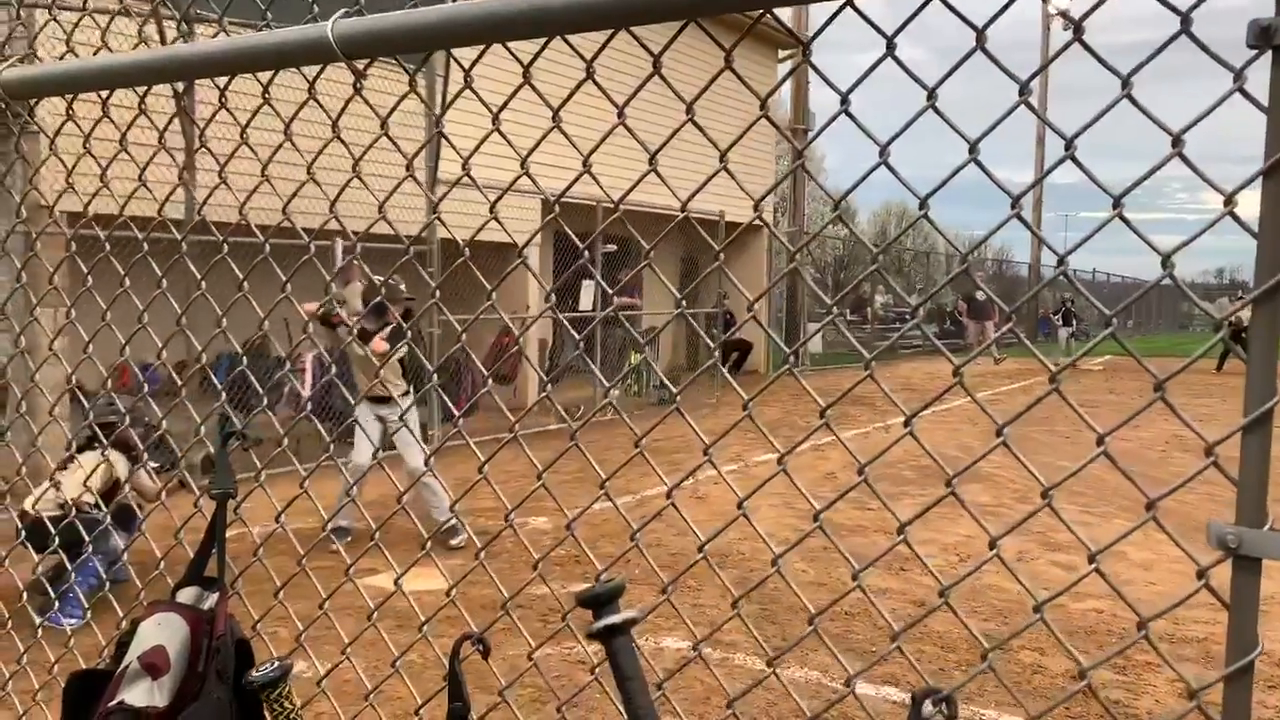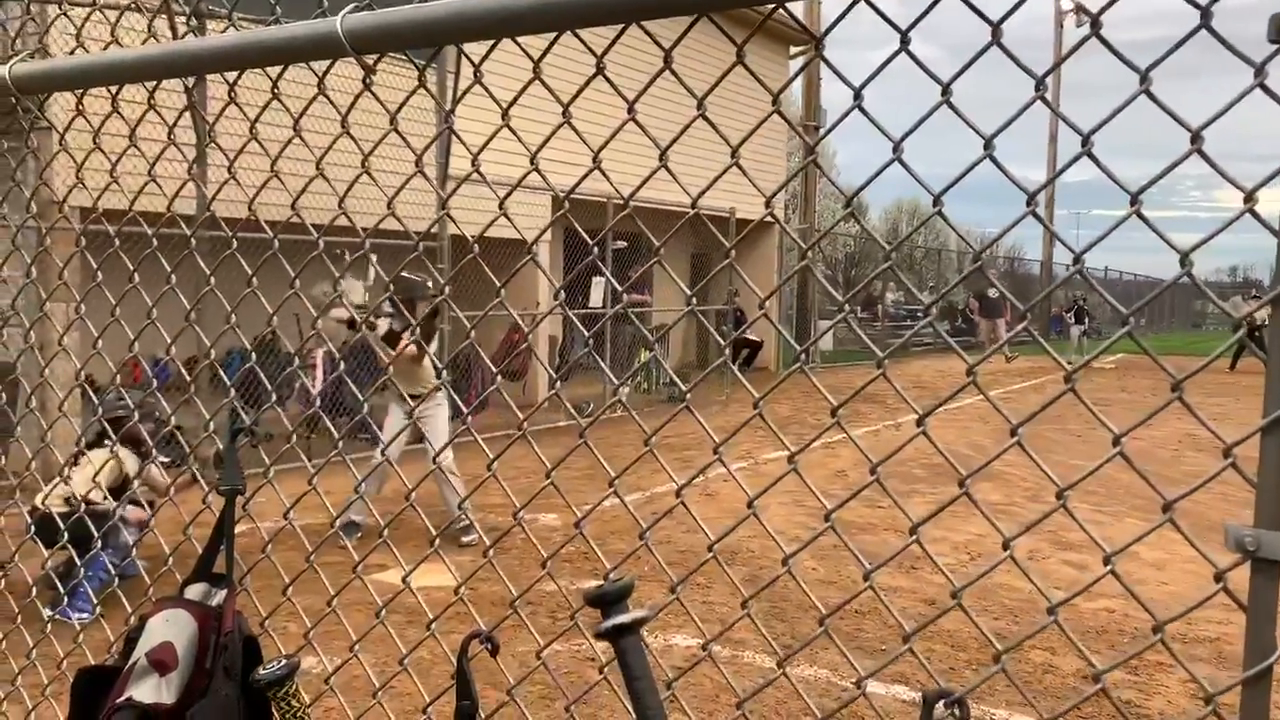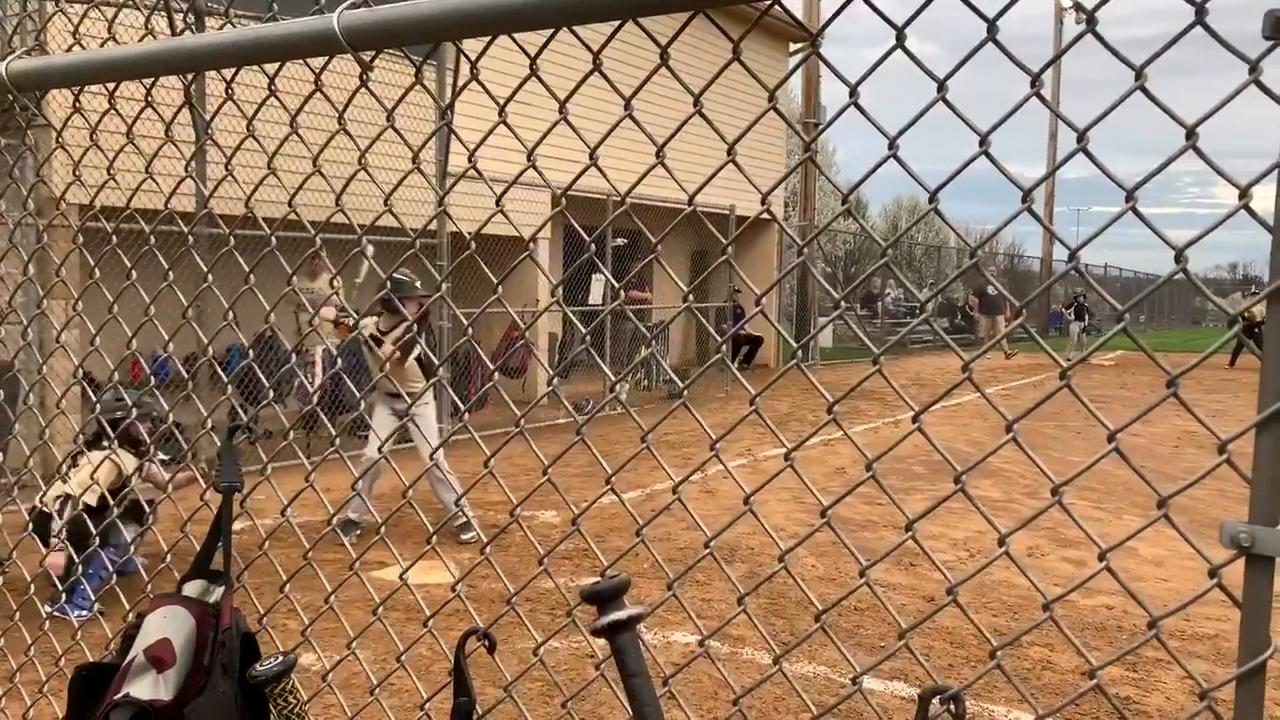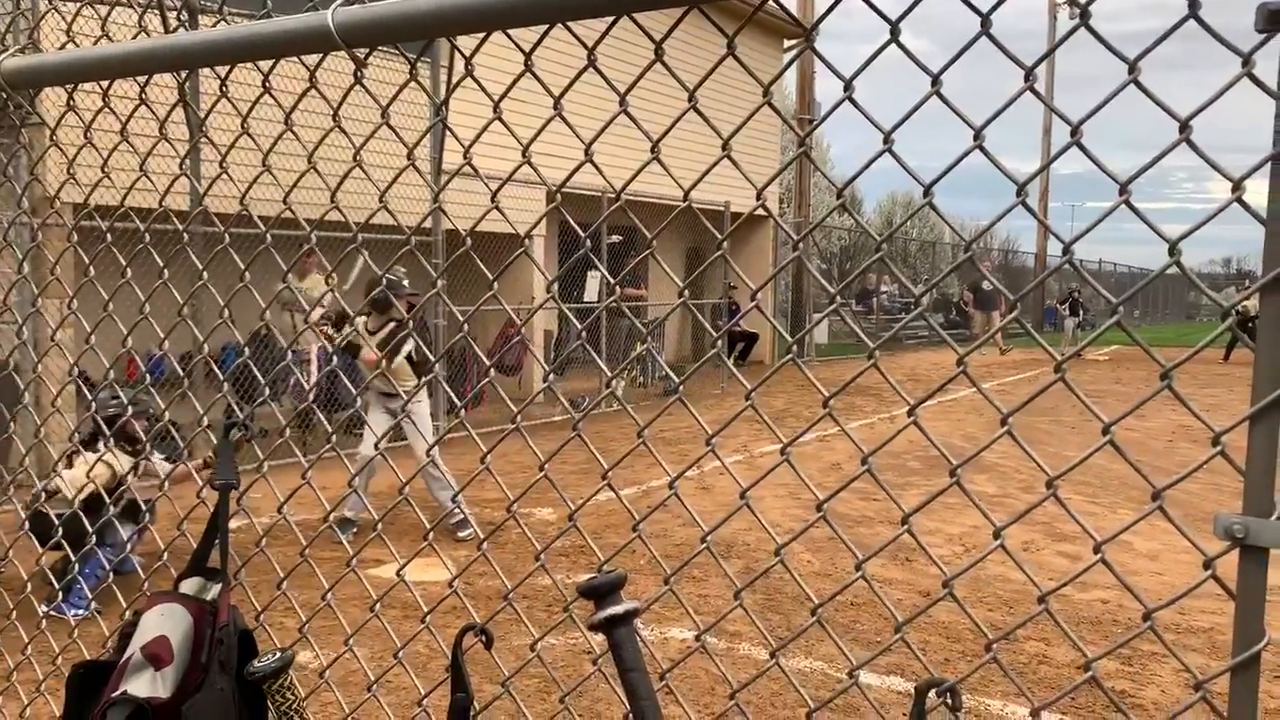
dt=0.4s
person 1, frame 1
left shoulder: (398, 329)
right shoulder: (349, 324)
left elbow: (380, 347)
right elbow: (306, 309)
left wrist: (352, 324)
right wrist: (329, 308)
left hip: (401, 404)
right hip: (368, 405)
left knee: (417, 464)
right knee: (359, 463)
left ankle: (449, 522)
right ankle: (340, 525)
person 1, frame 2
left shoulder: (426, 326)
right shoulder: (382, 324)
left elbow: (411, 352)
right elbow: (333, 314)
left wrist: (381, 330)
right wrist: (355, 317)
left hip: (431, 401)
right hip: (400, 401)
left knee: (443, 461)
right knee: (383, 459)
left ankle: (463, 520)
right ankle: (353, 519)
person 1, frame 3
left shoulder: (415, 328)
right shoulder: (368, 323)
left elbow: (393, 357)
right elbow: (325, 313)
left wrist: (366, 334)
right wrist: (342, 318)
left hip: (419, 399)
right hip: (386, 399)
left knee: (433, 458)
right knee: (372, 456)
left ankle: (461, 517)
right ankle: (352, 517)
person 1, frame 4
left shoulder: (403, 328)
right shoulder: (358, 323)
left elbow: (377, 360)
left wrist: (346, 345)
left hip: (412, 397)
right hip: (379, 397)
left knee: (427, 455)
right knee: (367, 453)
left ankle: (457, 513)
right ankle: (349, 515)
person 2, frame 1
left shoulder: (114, 457)
right shoulder: (107, 458)
left elbow: (152, 492)
right elbow: (98, 498)
right wrist: (126, 501)
left hip: (52, 518)
right hip: (40, 522)
left knee: (126, 515)
right knee: (111, 539)
right ankle: (62, 610)
person 2, frame 2
left shoulder: (137, 455)
right shoulder: (111, 456)
left elbow: (164, 489)
right elbow: (77, 498)
left wrist: (197, 475)
right wrist: (122, 511)
left hip: (74, 514)
right hip: (50, 519)
left knee: (140, 511)
right knee: (121, 534)
right ankle: (73, 604)
person 2, frame 3
left shoulder: (137, 454)
right shoulder: (108, 459)
left elbow: (168, 483)
right elbow: (67, 498)
left wrist: (203, 471)
right wrist: (58, 546)
right hip: (50, 519)
left knee: (141, 510)
right knee: (122, 534)
left ankle: (117, 559)
right ankle: (70, 602)
person 2, frame 4
left shoulder: (134, 451)
right shoulder: (106, 461)
left elbow: (171, 473)
right elbow: (51, 489)
left wrist: (207, 462)
left hip: (82, 515)
right hip: (49, 521)
left knee: (142, 510)
right knee: (121, 532)
right ankle: (69, 601)
